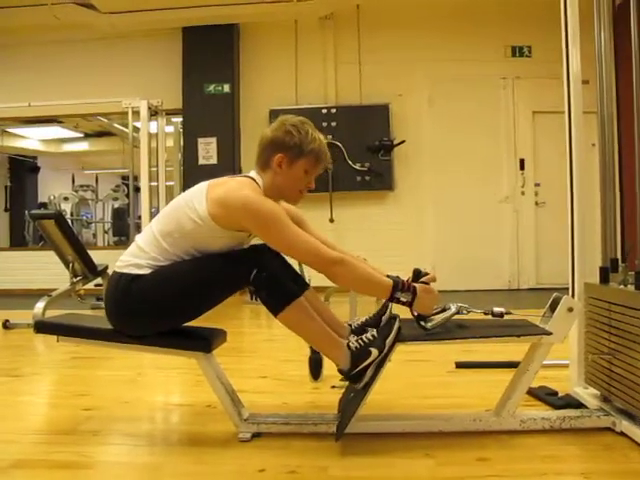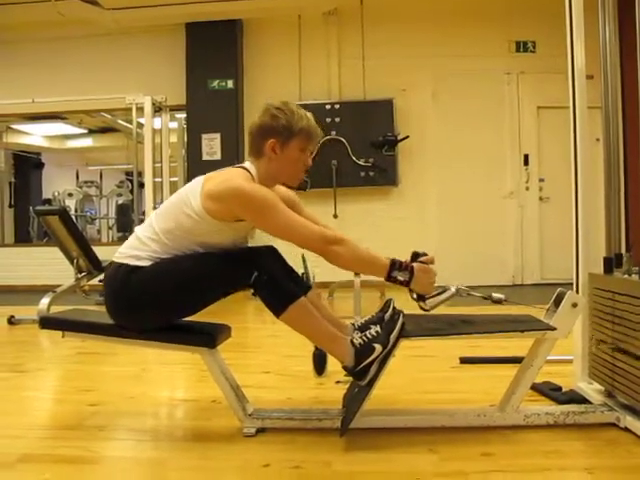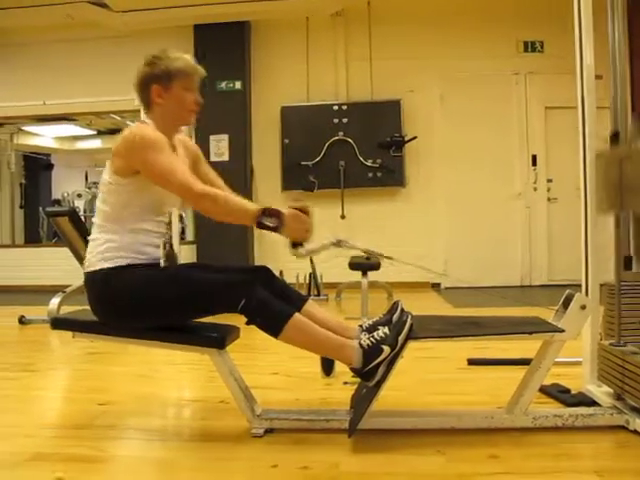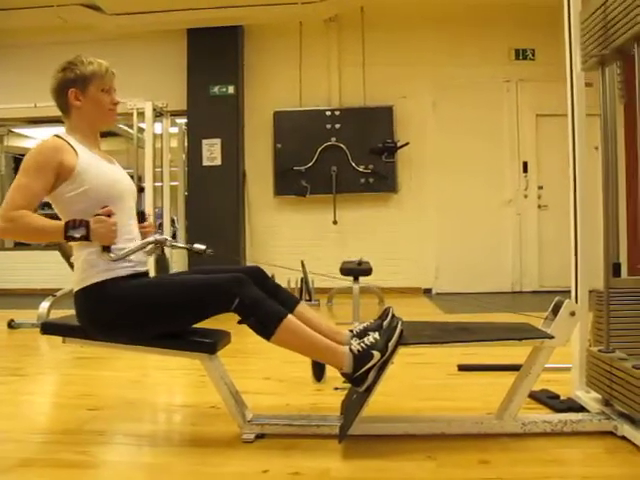
dt=0.5s
person 1, frame 1
left shoulder: (273, 205)
right shoulder: (246, 200)
left elbow: (337, 255)
right elbow: (329, 265)
left wrist: (398, 283)
right wrist: (405, 293)
left hip: (155, 288)
right hip: (132, 296)
left knee: (268, 265)
right knee: (261, 264)
left ankle: (346, 334)
right ankle: (348, 357)
person 1, frame 2
left shoulder: (274, 192)
right shoulder: (241, 189)
left elbow: (332, 237)
right elbow: (327, 245)
left wrist: (400, 267)
right wrist: (402, 273)
left hip: (155, 282)
right hip: (131, 288)
left knee: (267, 266)
right knee: (261, 266)
left ankle: (349, 335)
right ankle: (352, 354)
person 1, frame 3
left shoulder: (181, 145)
right shoulder: (141, 139)
left elbow: (227, 197)
right elbow: (200, 197)
left wrist: (275, 216)
right wrist: (274, 220)
left hip: (145, 275)
right hip: (115, 284)
left knee: (259, 277)
right knee: (244, 291)
left ankle: (358, 336)
right ankle: (358, 356)
person 1, frame 4
left shoulder: (100, 157)
right shoulder: (54, 152)
left wrist: (133, 231)
right wrist: (81, 229)
left hip: (134, 284)
right hip: (106, 297)
left knee: (253, 277)
right knee: (235, 290)
left ankle: (347, 341)
right ankle: (349, 361)
